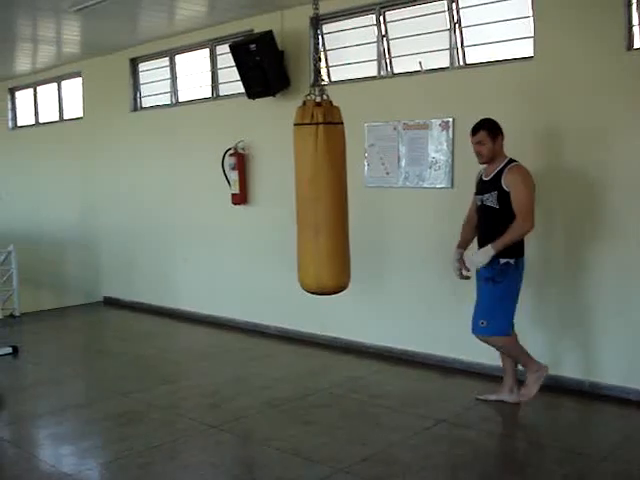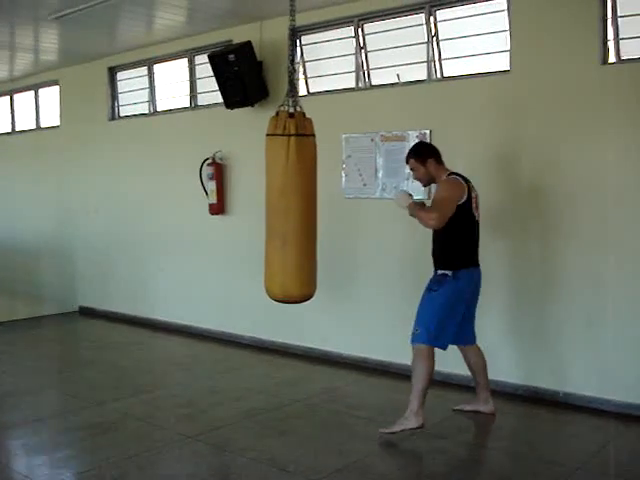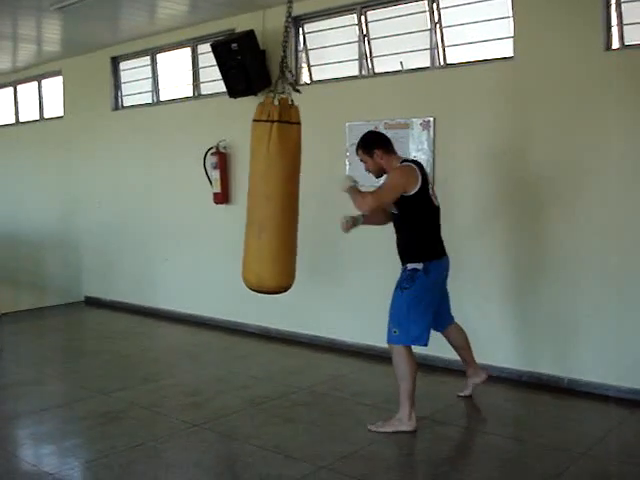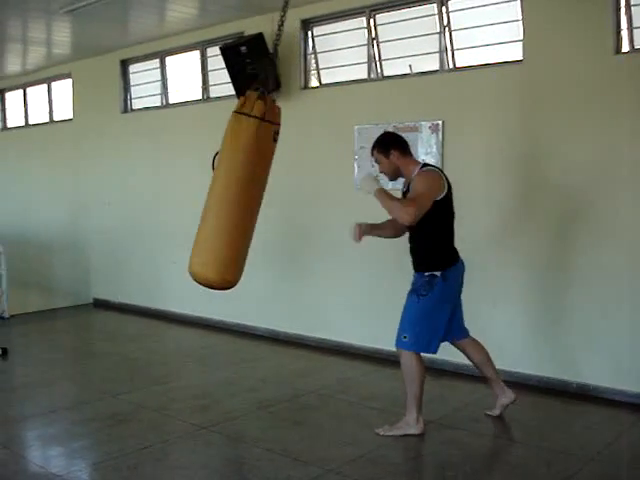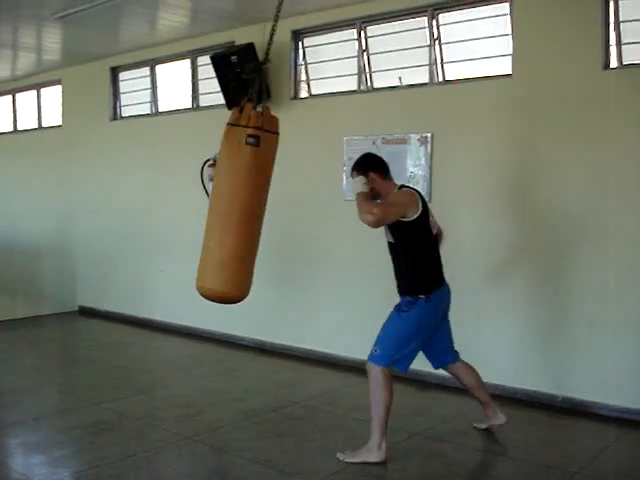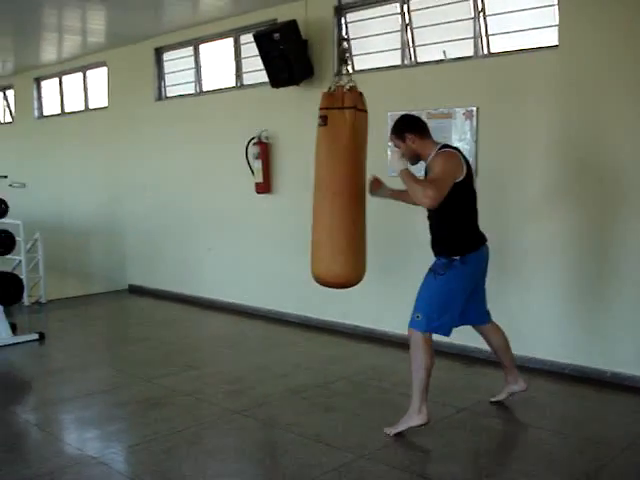
dt=0.5s
person 1, frame 1
left shoulder: (516, 173)
right shoulder: (483, 175)
left elbow: (525, 221)
right elbow: (472, 217)
left wrist: (491, 249)
right wrist: (460, 250)
left hip: (504, 262)
right hip: (486, 262)
left knee: (486, 329)
right knee: (500, 327)
left ankle: (533, 368)
right ankle: (509, 389)
person 1, frame 2
left shoulder: (451, 185)
right shoulder: (458, 186)
left elbow: (434, 221)
left wrist: (413, 205)
right wrist: (422, 209)
left hip: (452, 276)
right hip: (470, 273)
left knee: (422, 342)
right knee: (465, 340)
left ankle: (414, 414)
right ankle: (484, 399)
person 1, frame 3
left shoulder: (405, 173)
right shoulder: (400, 176)
left elbow: (367, 205)
right elbow: (387, 214)
left wrist: (350, 188)
right wrist: (357, 220)
left hip: (420, 268)
right hip: (433, 263)
left knee: (398, 340)
right knee: (444, 322)
left ankle: (406, 417)
right ankle: (474, 372)
person 1, frame 4
left shoulder: (429, 177)
right shoulder: (412, 182)
left elbow: (408, 215)
right elbow: (399, 226)
left wrist: (377, 191)
right wrist: (368, 228)
left hip: (437, 275)
right hip: (447, 270)
left knee: (407, 348)
right knee: (458, 336)
left ankle: (412, 420)
right ankle: (501, 391)
person 1, frame 5
left shoulder: (403, 197)
right shoulder: (404, 199)
left elbow: (370, 217)
right elbow: (436, 234)
left wrist: (361, 192)
left hip: (420, 299)
right hip: (435, 293)
left knee: (377, 366)
right knee: (450, 360)
left ankle: (376, 447)
right ankle: (493, 413)
person 1, frame 6
left shoulder: (446, 158)
right shoulder: (441, 158)
left elbow: (431, 198)
right elbow: (424, 197)
left wrist: (401, 171)
right wrist: (385, 191)
left hip: (458, 259)
right hip: (472, 253)
left knee: (419, 331)
right knee: (481, 320)
left ankle: (417, 410)
right ankle: (514, 378)
